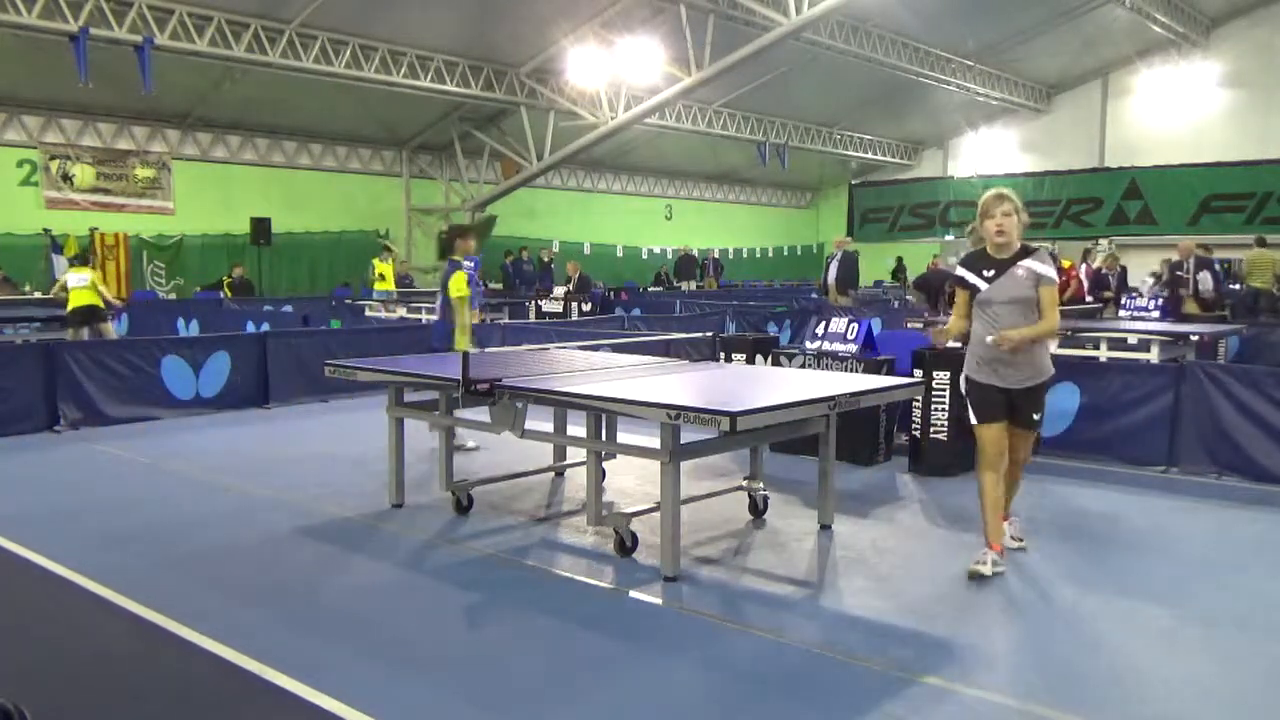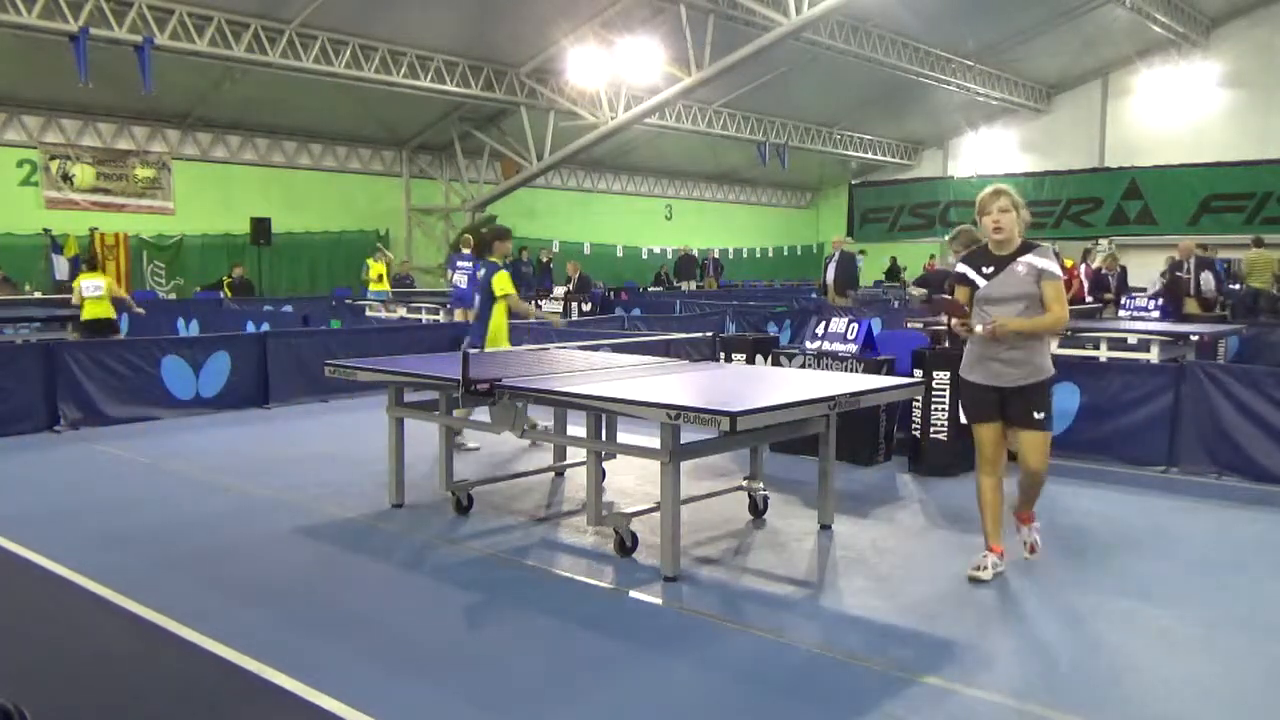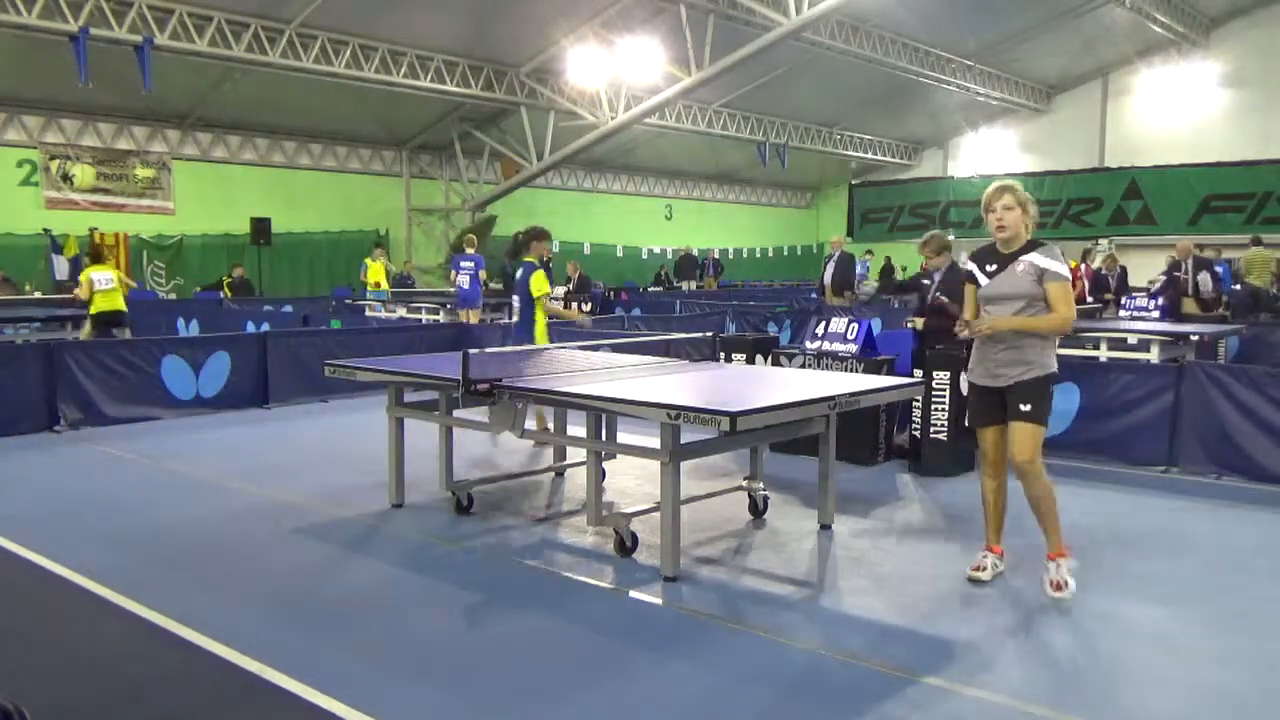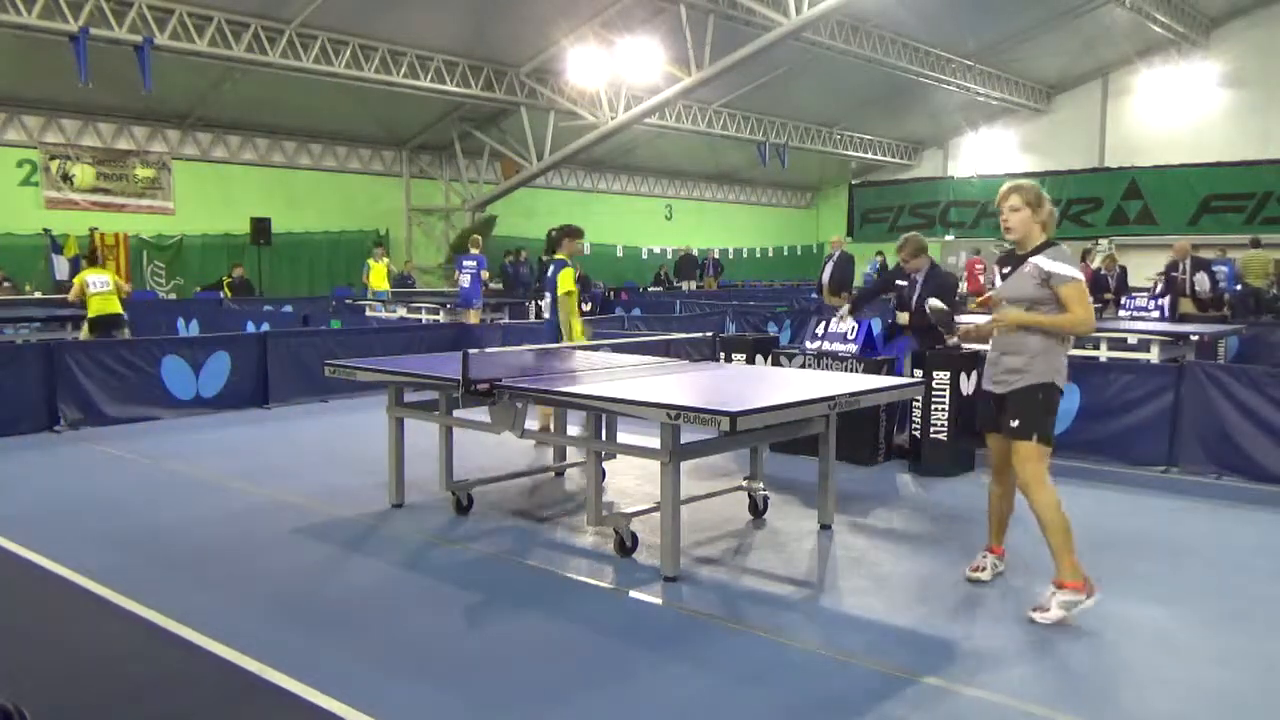
dt=0.2s
person 1, frame 1
left shoulder: (1038, 261)
right shoulder: (969, 265)
left elbow: (1052, 321)
right elbow: (961, 317)
left wrist: (1019, 335)
right wrist: (947, 333)
left hip: (1029, 375)
right hip: (983, 375)
left knee: (1018, 457)
right knee: (991, 459)
left ankle: (1004, 514)
right ankle: (993, 549)
person 1, frame 2
left shoulder: (1040, 258)
right shoulder: (969, 263)
left elbow: (1059, 318)
right elbow: (960, 314)
left wrist: (1013, 325)
right wrist: (961, 325)
left hip: (1030, 374)
right hip: (980, 374)
left knee: (1035, 464)
right knee: (989, 461)
left ankle: (1025, 514)
right ankle: (993, 550)
person 1, frame 3
left shoulder: (1045, 257)
right shoulder: (979, 260)
left elbow: (1064, 319)
left wrist: (1009, 323)
right wrist: (968, 325)
left hip: (1030, 372)
right hip: (984, 374)
left knee: (1024, 460)
right knee: (991, 464)
left ankle: (1058, 553)
right ankle: (993, 550)
person 1, frame 4
left shoulder: (1057, 258)
right shoulder: (1006, 261)
left elbow: (1083, 320)
left wrist: (1021, 317)
right wrist: (982, 330)
left hip: (1036, 380)
right hip: (998, 378)
left knee: (1031, 477)
right knee: (999, 471)
left ankle: (1073, 584)
right ankle: (995, 551)
person 2, frame 1
left shoulder: (455, 267)
right shoulder: (458, 270)
right elbow: (459, 310)
right wrist: (466, 341)
left hip: (449, 337)
right hip: (449, 338)
person 2, frame 2
left shoulder: (485, 269)
right shoulder: (498, 271)
left elbow: (481, 305)
right elbow: (516, 305)
left wrist: (470, 335)
right wrist: (548, 316)
left hip: (479, 333)
right hip: (490, 338)
left knee: (514, 381)
right knee: (478, 386)
left ankle: (529, 428)
right ankle: (454, 432)
person 2, frame 3
left shoulder: (522, 269)
right shoulder: (536, 270)
right elbow: (544, 305)
right wrist: (573, 315)
left hip: (522, 333)
right hip: (532, 336)
left ankle: (543, 430)
person 2, frame 4
left shoulder: (554, 266)
right shoulder: (565, 268)
right elbow: (564, 304)
left wrist: (580, 326)
right wrist: (568, 336)
left hip: (552, 332)
right hip: (563, 334)
left ankle: (544, 429)
